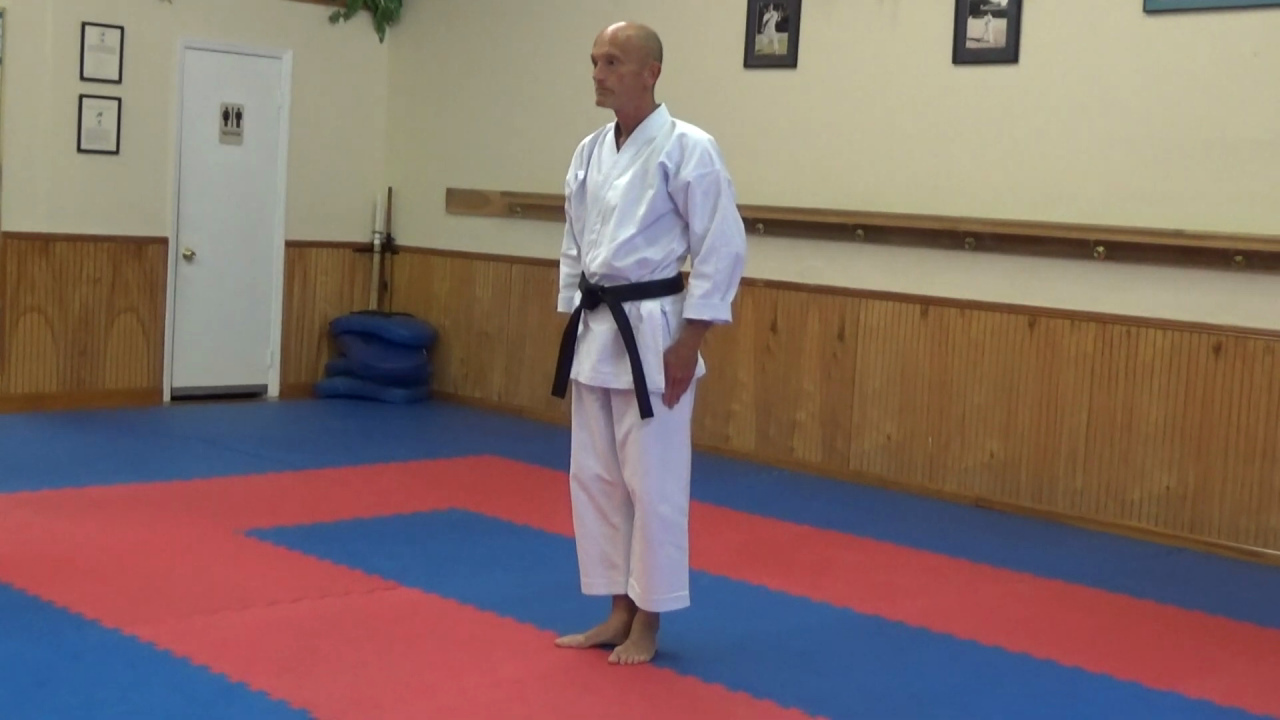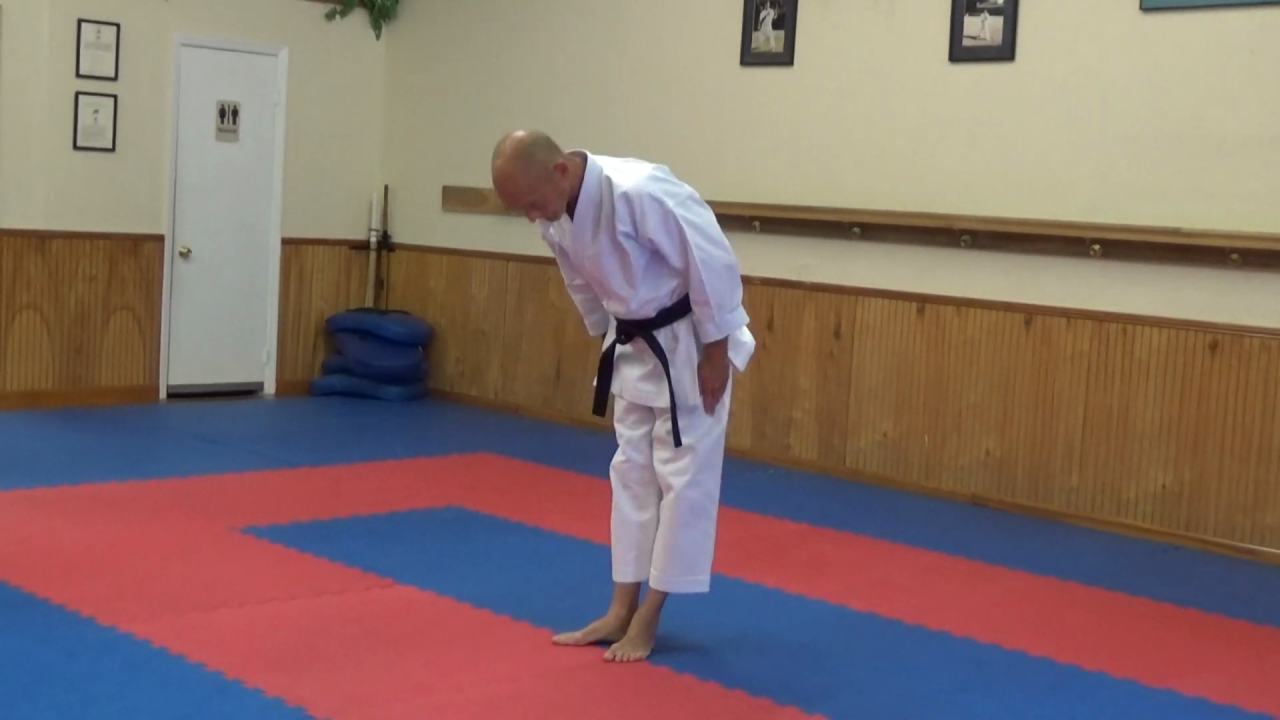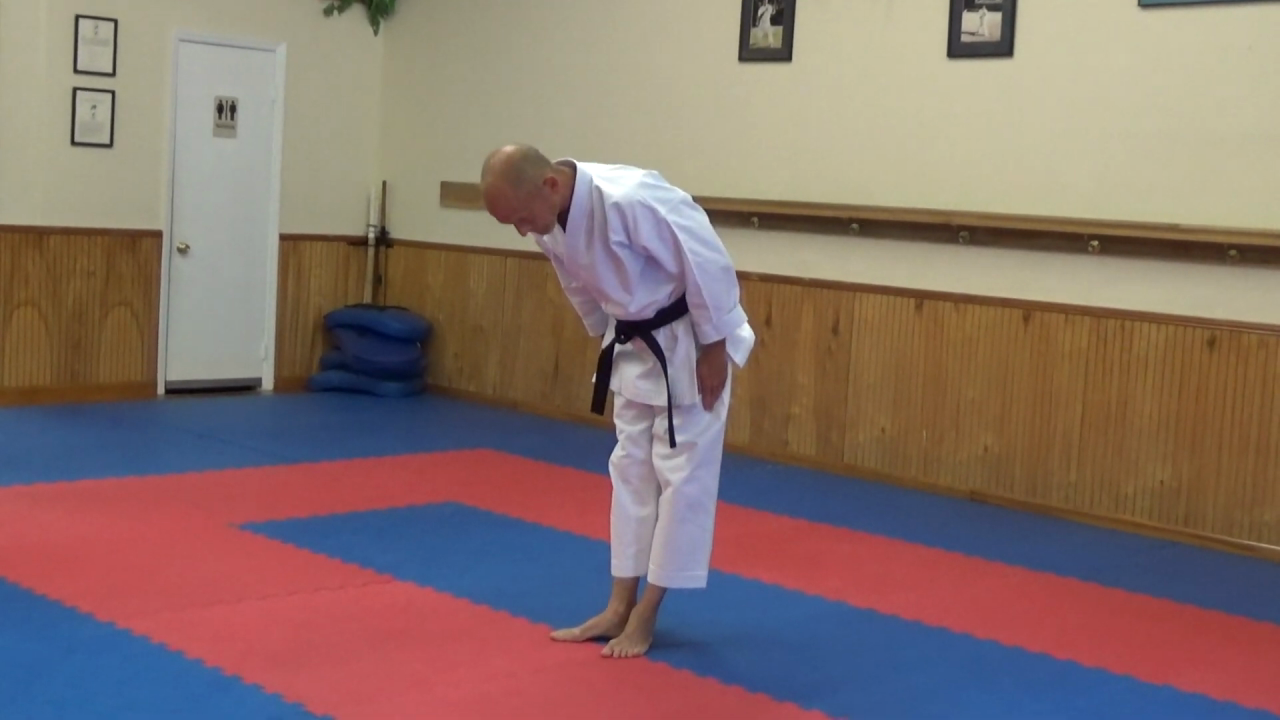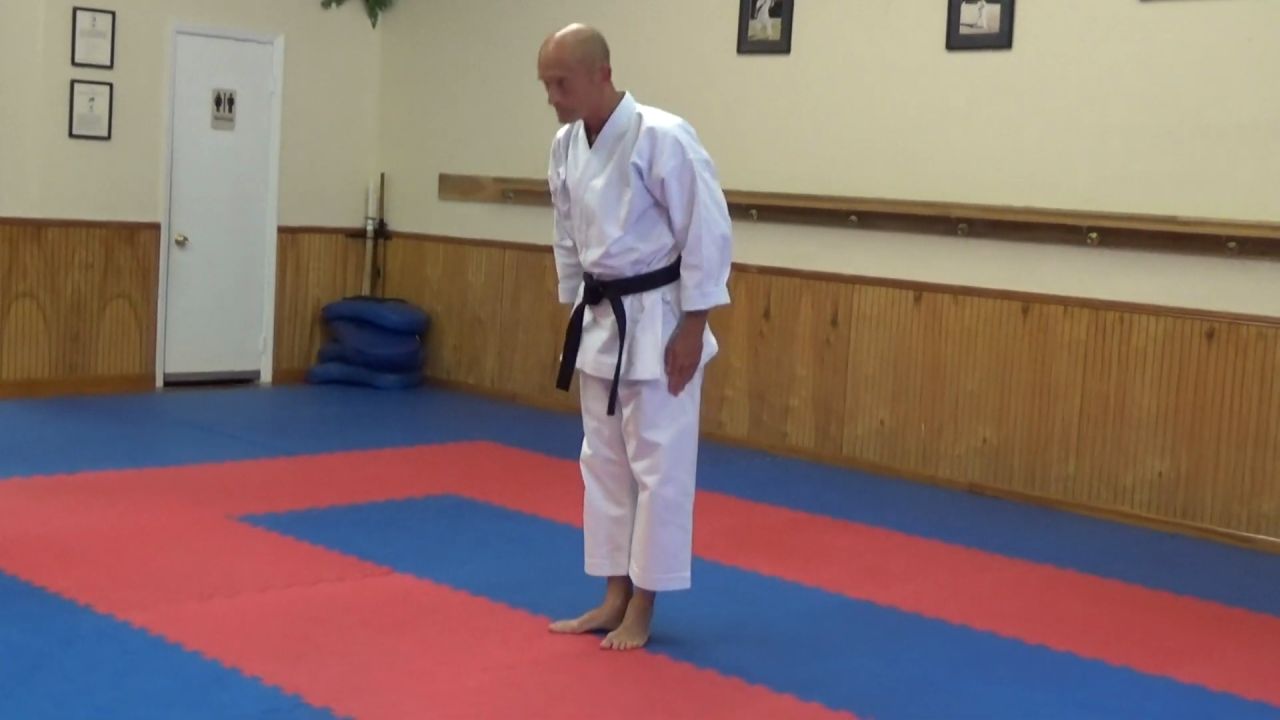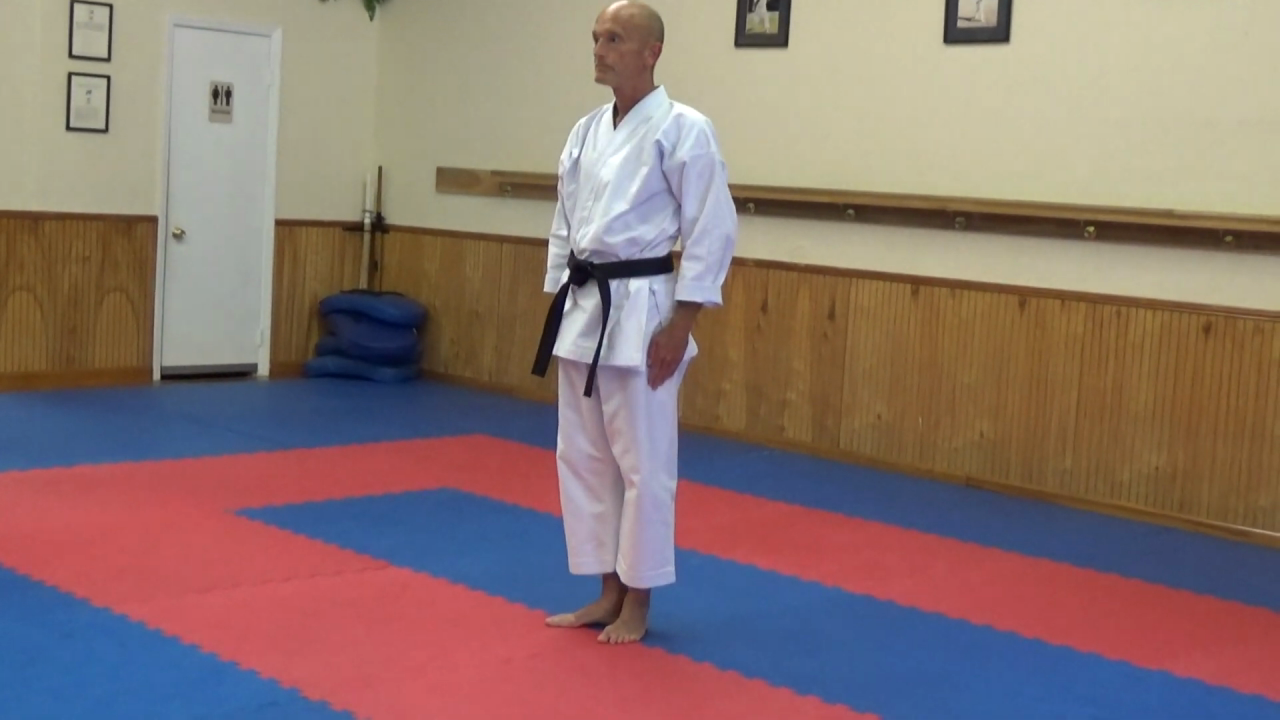
dt=1s
person 1, frame 1
left shoulder: (688, 148)
right shoulder: (589, 151)
left elbow: (722, 249)
left wrist: (689, 340)
right wrist: (575, 322)
left hip: (652, 332)
right hip: (594, 331)
left knee: (652, 482)
right knee: (595, 477)
left ankle: (647, 622)
right ankle: (618, 612)
person 1, frame 2
left shoulder: (639, 191)
right shoulder: (556, 212)
left elbow: (712, 263)
left wrist: (714, 352)
right wrist: (612, 341)
left hip: (691, 341)
right hip: (637, 345)
left knee: (683, 473)
right knee: (632, 472)
left ankle: (647, 619)
right ankle: (621, 610)
person 1, frame 3
left shoulder: (631, 199)
right shoulder: (550, 217)
left elbow: (708, 264)
left wrist: (713, 350)
right wrist: (611, 342)
left hip: (690, 338)
right hip: (635, 342)
left knee: (682, 471)
right knee: (631, 469)
left ankle: (645, 615)
right ankle: (619, 607)
person 1, frame 4
left shoulder: (663, 137)
right shoulder: (565, 146)
left elbow: (707, 234)
left wrist: (692, 330)
right wrist: (579, 313)
left hip: (657, 319)
right hip: (600, 320)
left knee: (658, 465)
right knee: (603, 462)
left ankle: (641, 608)
right ankle: (613, 598)
person 1, frame 5
left shoulder: (683, 129)
right shoulder: (585, 131)
left elbow: (712, 231)
left wrist: (680, 324)
right wrist: (560, 304)
left hip: (641, 308)
right hip: (581, 308)
left knee: (641, 460)
right knee: (583, 456)
left ankle: (636, 603)
right ankle: (607, 592)
